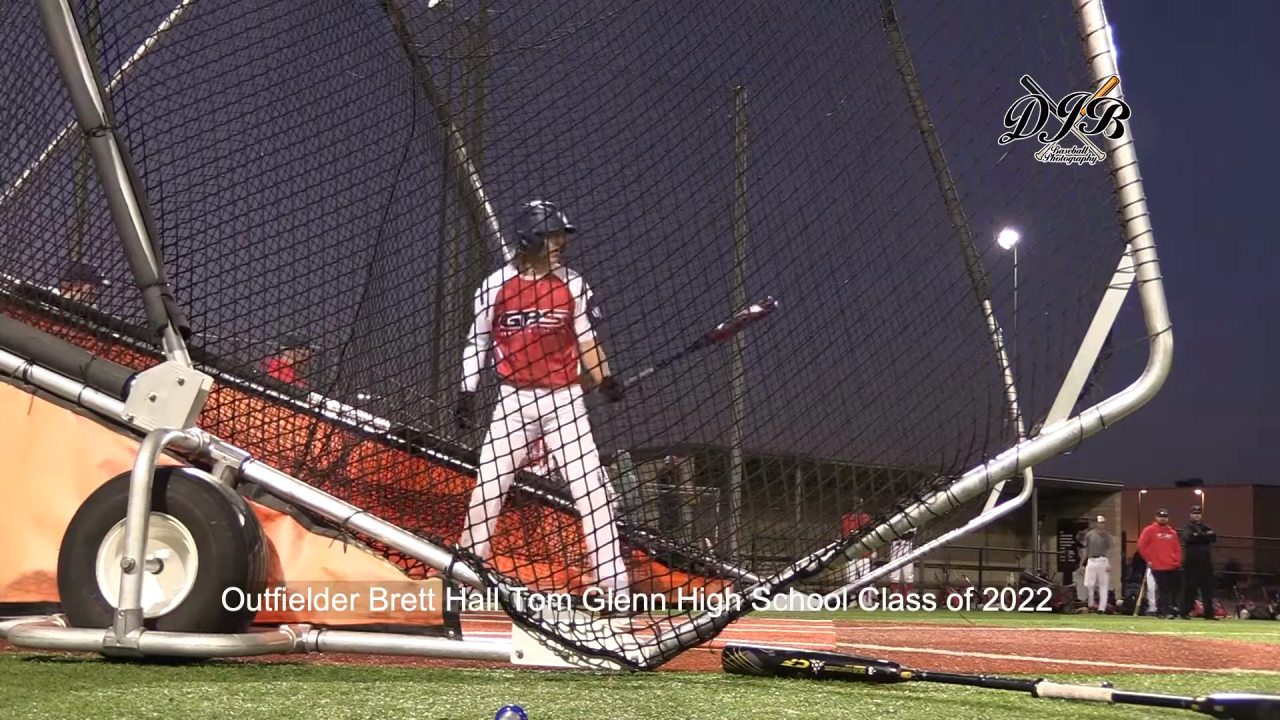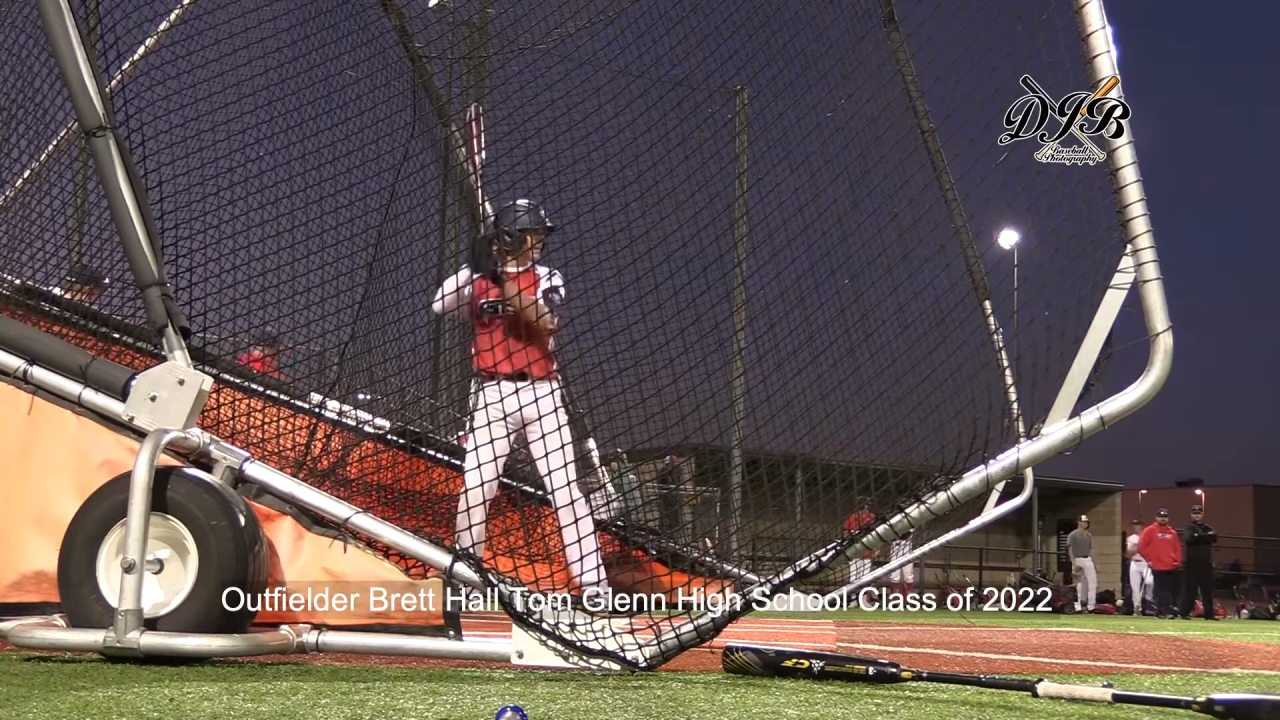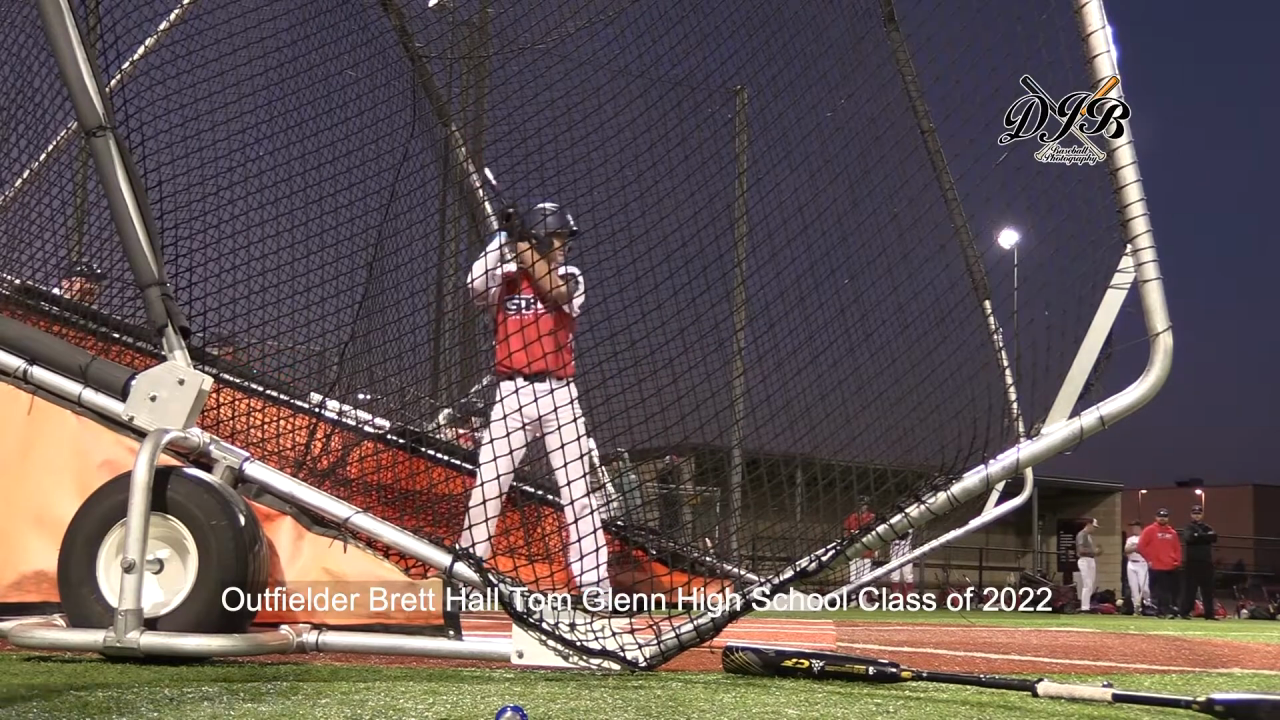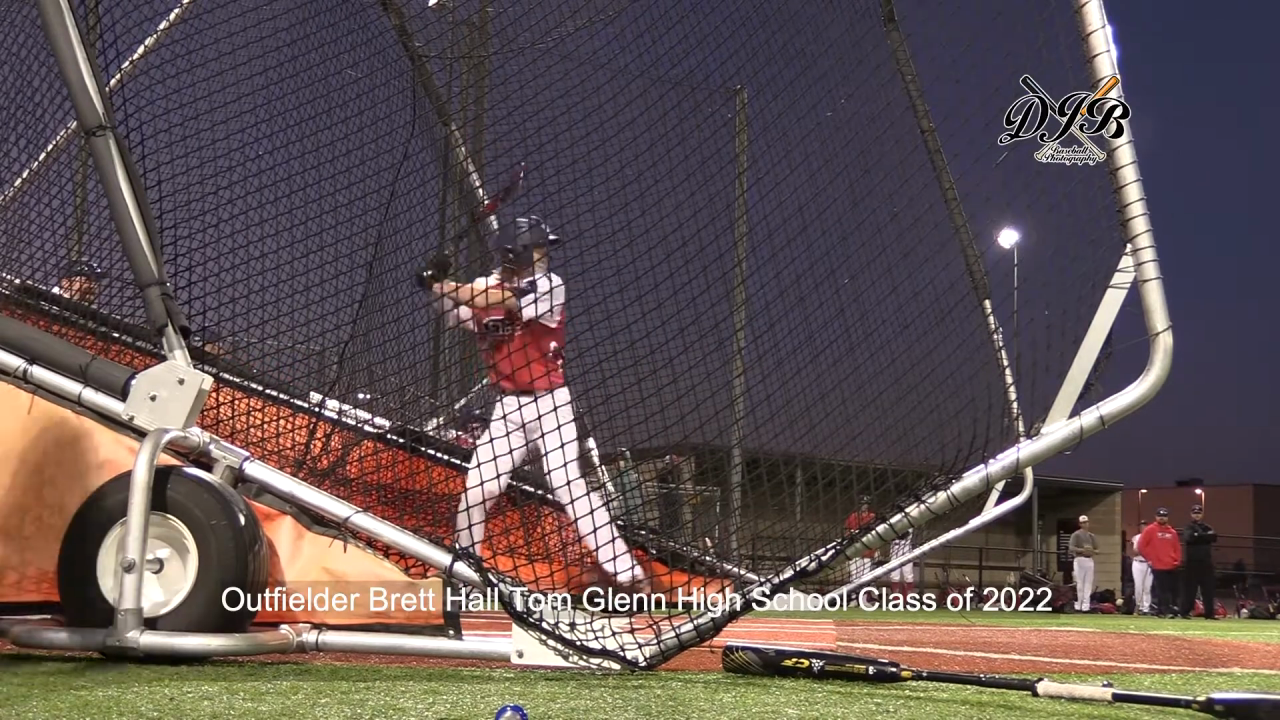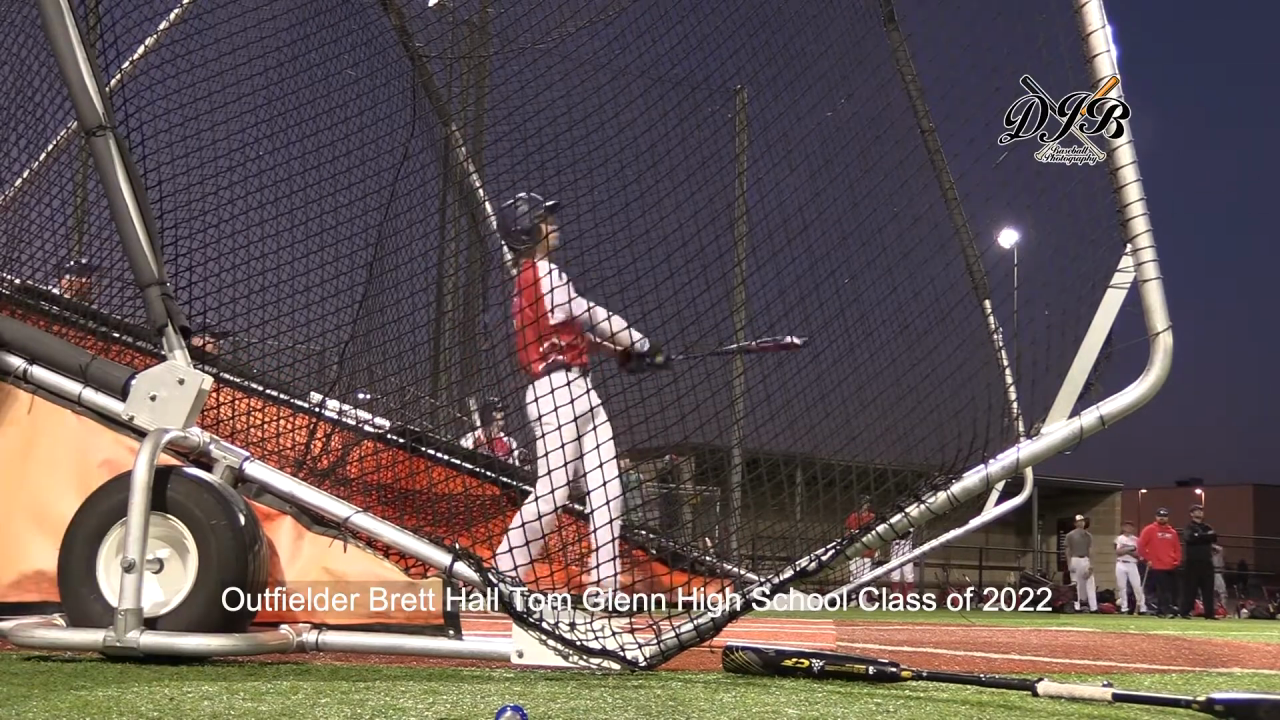
dt=1s
person 1, frame 1
left shoulder: (573, 284)
right shoulder: (496, 285)
left elbow: (587, 339)
right elbow: (478, 341)
left wrist: (605, 379)
right wrist: (467, 392)
left hip: (564, 399)
right hip: (515, 400)
left knee: (590, 487)
right knee: (488, 488)
left ankle: (615, 583)
person 1, frame 2
left shoulder: (547, 278)
right shoulder: (477, 276)
left elbow: (543, 322)
right elbow: (440, 307)
left wrist: (502, 283)
right wrist: (470, 268)
left hip: (541, 392)
right hip: (493, 394)
left knee: (565, 487)
right knee: (475, 487)
left ankle: (593, 580)
person 1, frame 3
left shoulder: (570, 277)
right shoulder: (505, 276)
left elbow: (555, 291)
right elbow: (477, 285)
left wrist: (522, 242)
right wrist: (503, 237)
left hip: (558, 393)
right hip: (512, 393)
left knee: (577, 489)
right knee: (488, 486)
left ankle: (594, 581)
person 1, frame 4
left shoulder: (549, 285)
right shoulder: (486, 288)
left elbow: (499, 299)
right elbow: (453, 316)
left wrist: (442, 286)
right wrist: (440, 282)
left hip: (550, 402)
right hip: (508, 407)
left knee: (567, 484)
right knee: (477, 489)
left ankle: (626, 573)
person 1, frame 5
left shoulder: (534, 275)
right shoulder: (544, 273)
right elbow: (590, 316)
left wrist: (621, 350)
right wrist: (643, 346)
left hip: (580, 387)
right hip: (556, 391)
left knee: (607, 488)
right knee: (552, 493)
left ankle: (604, 584)
right ankle: (503, 574)
